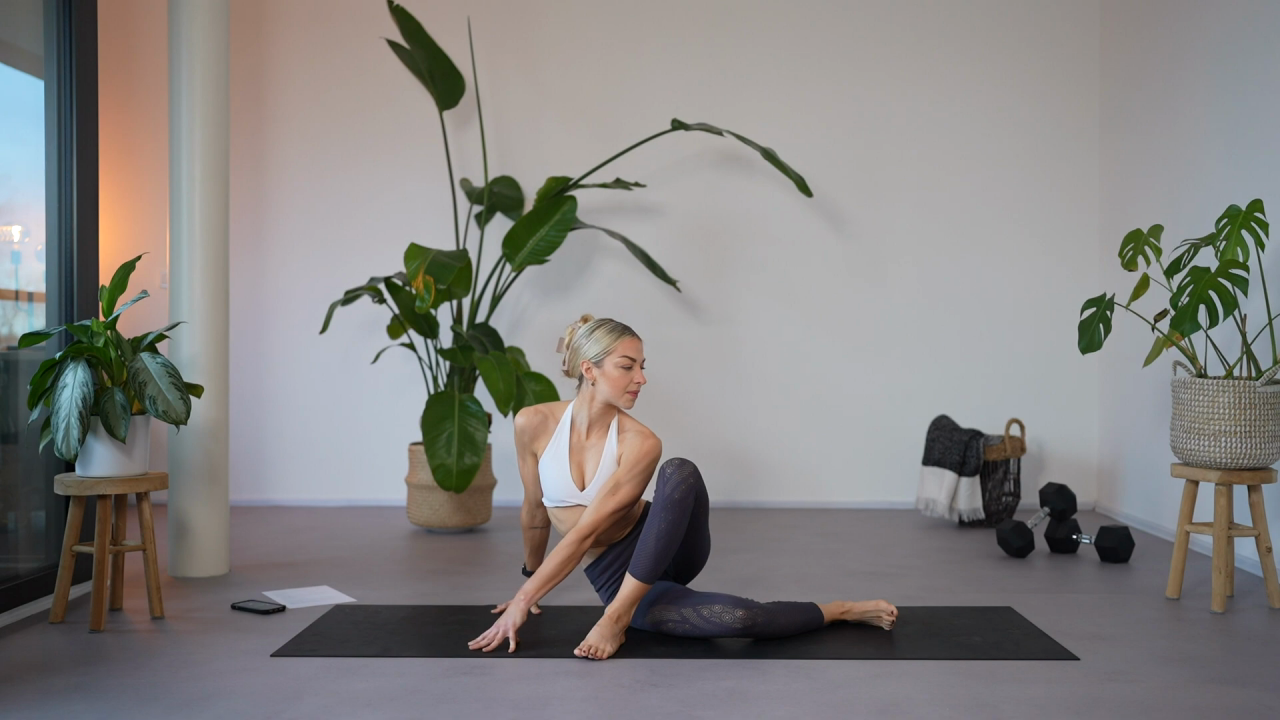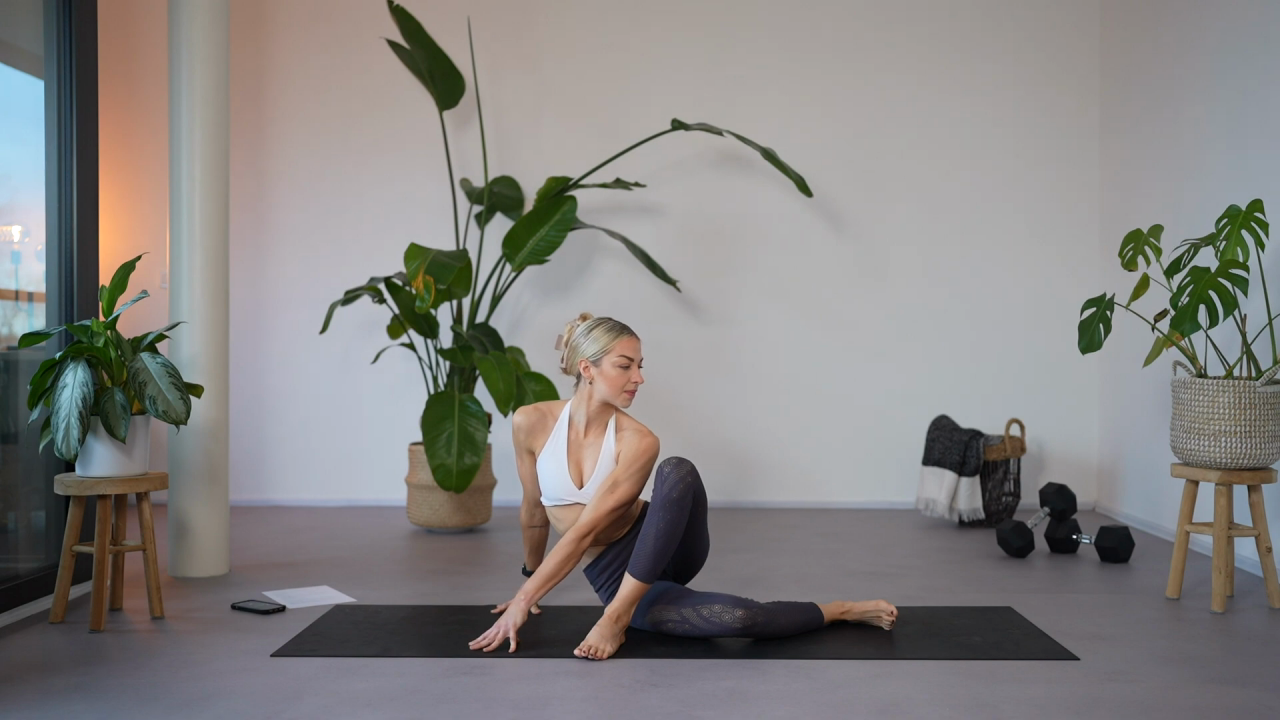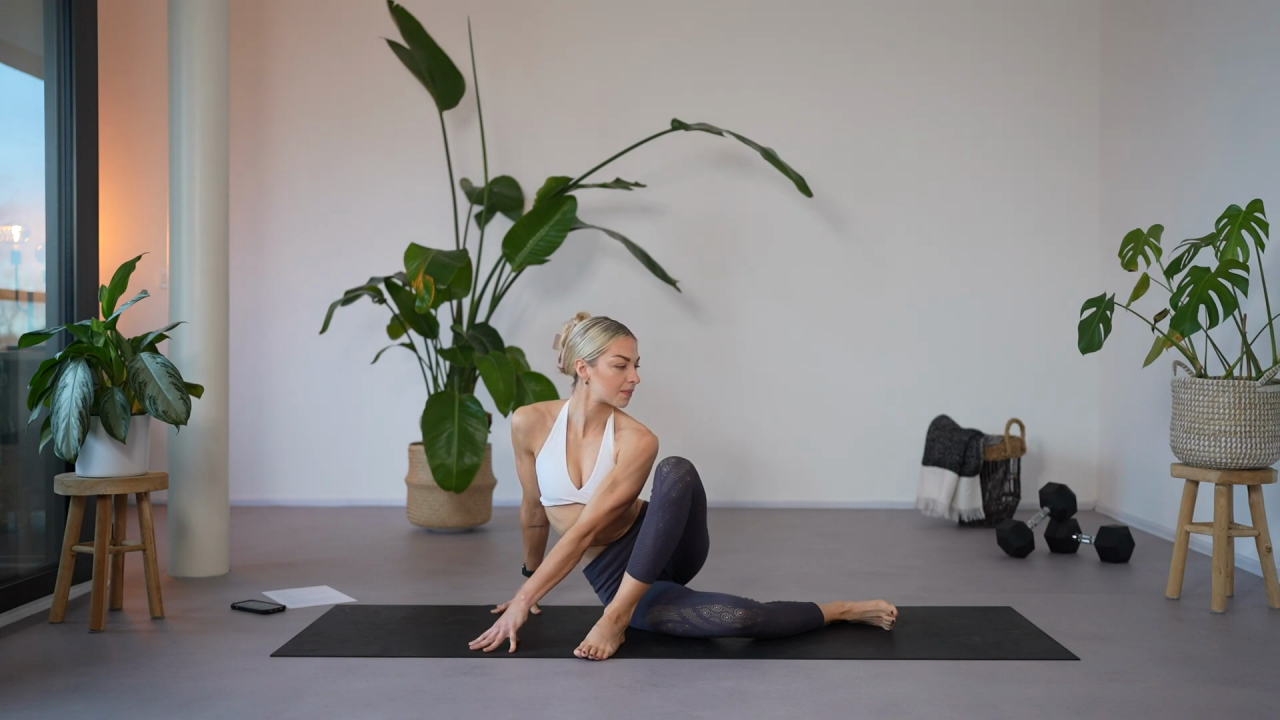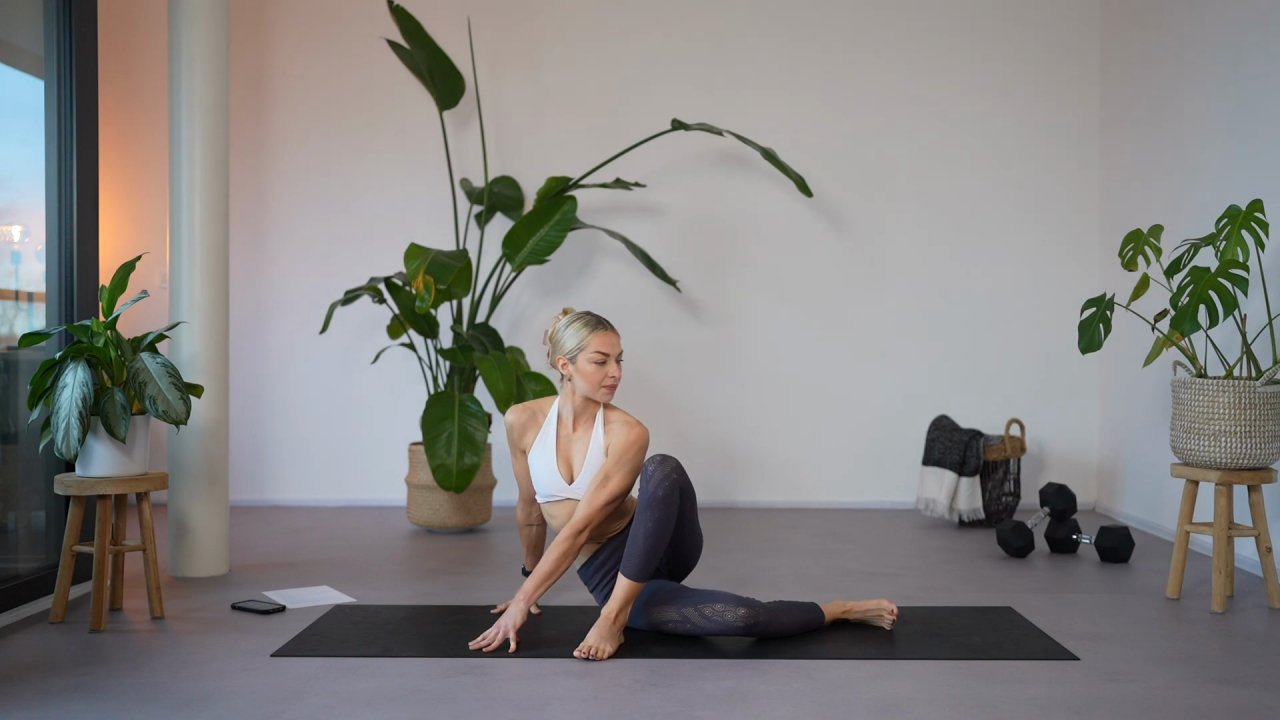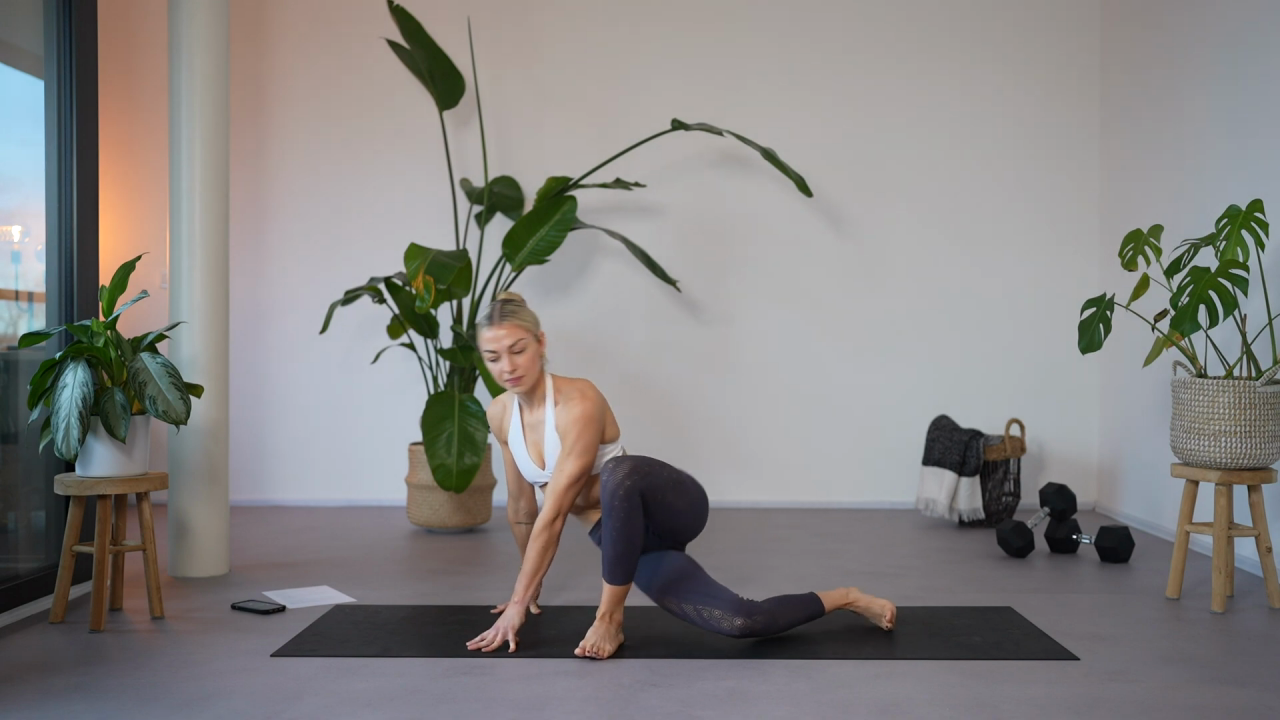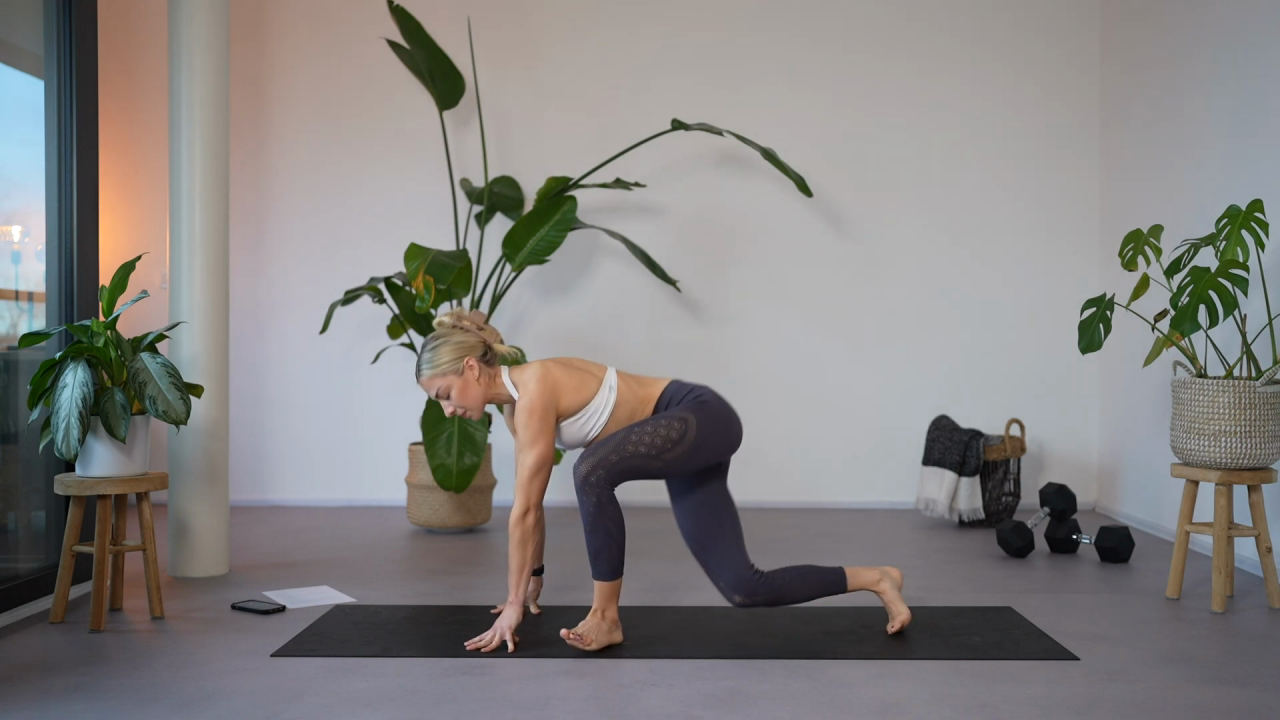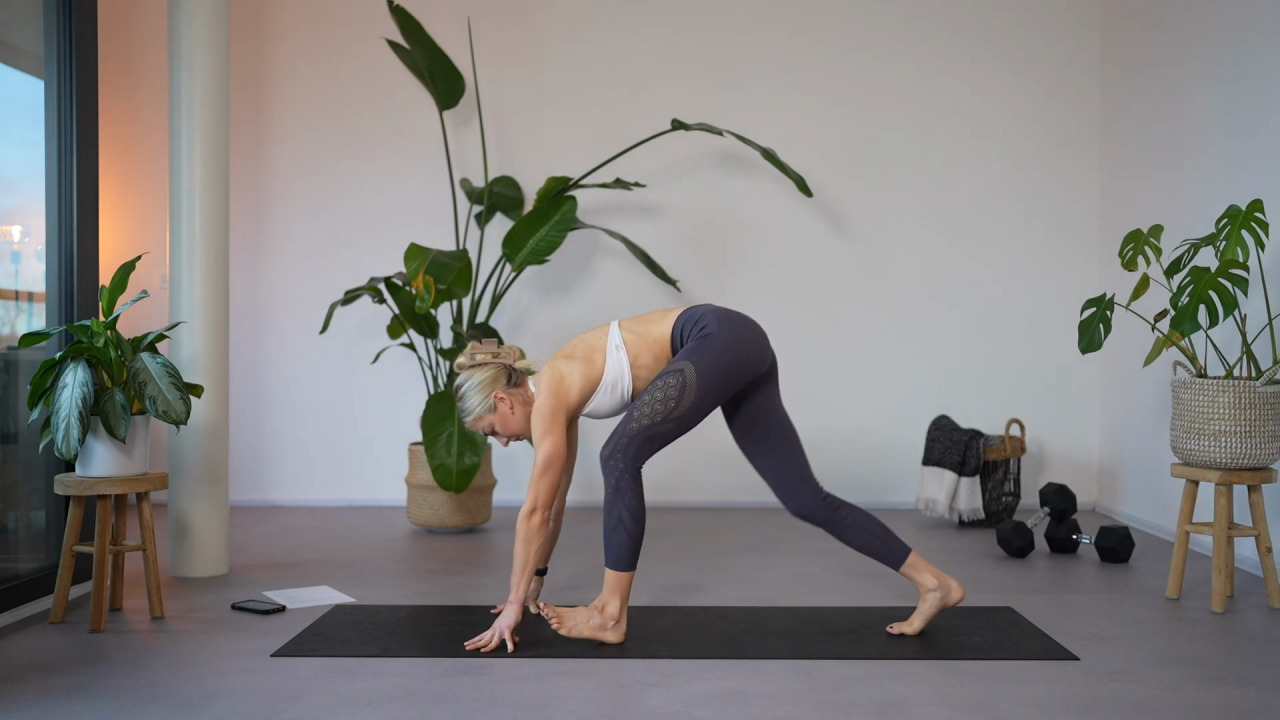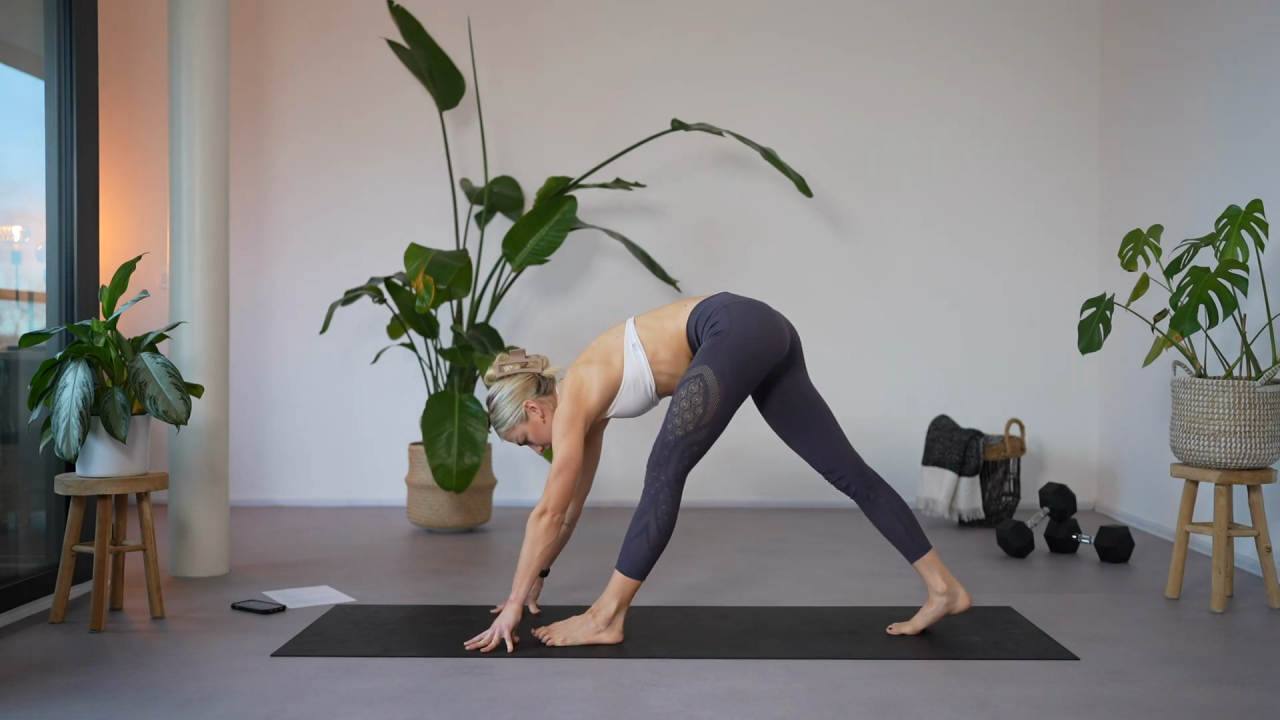
dt=0.5s
person 1, frame 1
left shoulder: (640, 443)
right shoulder: (533, 424)
left elbow: (585, 532)
right elbow: (535, 510)
left wrist: (522, 602)
right wrist: (529, 581)
left hip: (668, 552)
right hip: (617, 577)
left knee: (680, 472)
right knee: (739, 618)
left ankle: (618, 616)
right ankle: (841, 611)
person 1, frame 2
left shoulder: (638, 441)
right shoulder: (531, 423)
left elbow: (585, 531)
right elbow: (534, 509)
left wrist: (523, 602)
right wrist: (529, 580)
left hip: (666, 551)
right hip: (616, 575)
left knee: (678, 471)
right knee: (739, 619)
left ankle: (618, 616)
right ankle: (841, 611)
person 1, frame 3
left shoulder: (637, 440)
right shoulder: (530, 423)
left elbow: (585, 530)
right elbow: (534, 509)
left wrist: (522, 601)
right wrist: (530, 578)
left hip: (666, 551)
right hip: (617, 577)
left knee: (677, 471)
right knee: (738, 618)
left ankle: (617, 617)
right ankle: (842, 610)
person 1, frame 4
left shoulder: (627, 433)
right shoulder: (521, 421)
left elbow: (579, 528)
right elbow: (529, 508)
left wrist: (521, 603)
right wrist: (530, 578)
left hip: (661, 549)
right hip: (609, 577)
left knee: (662, 468)
left ankle: (614, 618)
right ankle: (846, 609)
person 1, frame 5
left shoulder: (579, 401)
right shoulder: (499, 414)
left elbow: (552, 516)
right elbow: (520, 505)
left wrist: (518, 604)
right wrist: (526, 585)
left hip: (667, 516)
right hip: (626, 540)
left knee: (617, 473)
right knee: (741, 622)
left ankle: (610, 618)
right ankle: (845, 599)
person 1, frame 6
left shoulder: (532, 391)
right shoulder: (516, 405)
left elbow: (523, 511)
right elbow: (532, 504)
left wrist: (514, 605)
right wrist: (531, 576)
left hip: (700, 417)
right hip: (689, 434)
left knee: (593, 472)
right knee: (743, 589)
left ankle: (606, 617)
right ankle: (876, 579)
person 1, frame 7
left shoulder: (548, 396)
right shoulder: (556, 394)
left elbow: (535, 509)
right elbow: (555, 500)
left wrist: (514, 604)
right wrist: (534, 576)
left hip: (720, 339)
right hip: (737, 347)
left knee: (620, 458)
right knee: (804, 498)
left ankle: (611, 612)
right ankle: (932, 583)
person 1, frame 8
left shoulder: (570, 401)
right shoulder: (587, 399)
left elbow: (548, 513)
right elbow: (572, 505)
left wrist: (515, 602)
right wrist: (535, 577)
left hip: (738, 329)
right hip: (762, 331)
left knee: (665, 471)
right knee: (845, 470)
left ankle: (606, 618)
right ankle: (944, 588)
